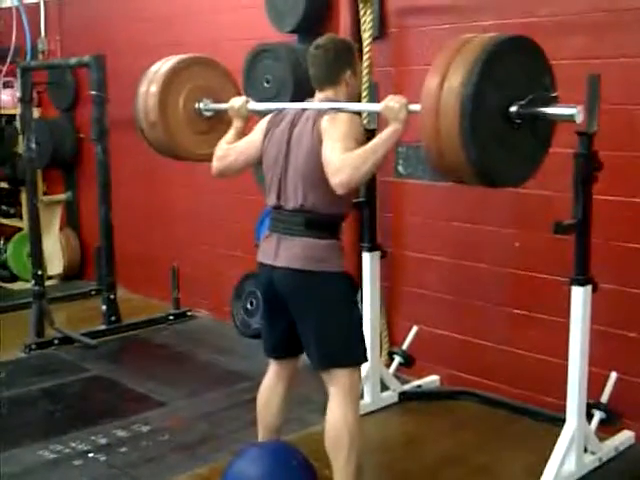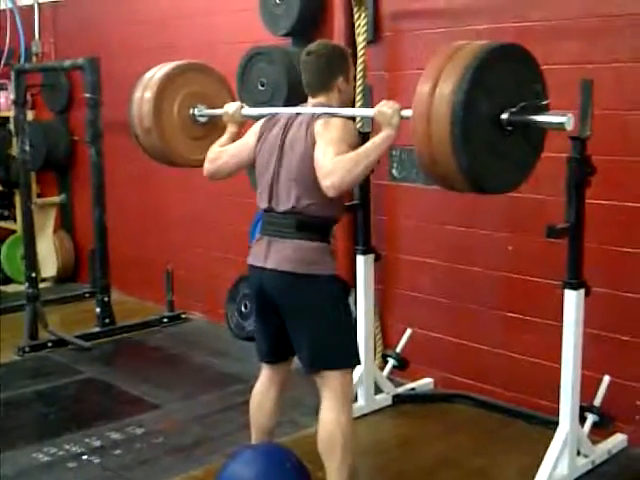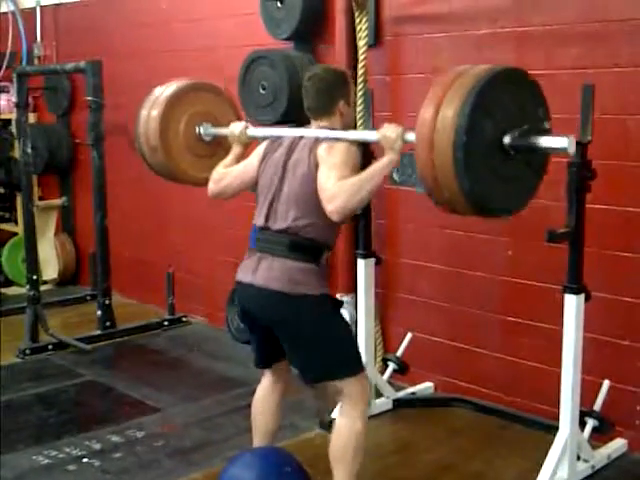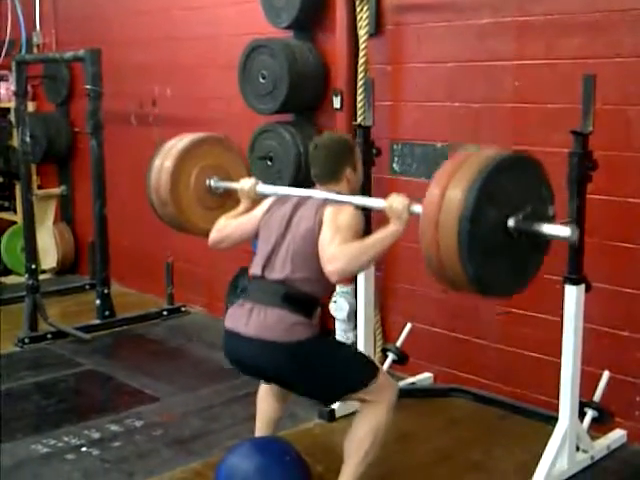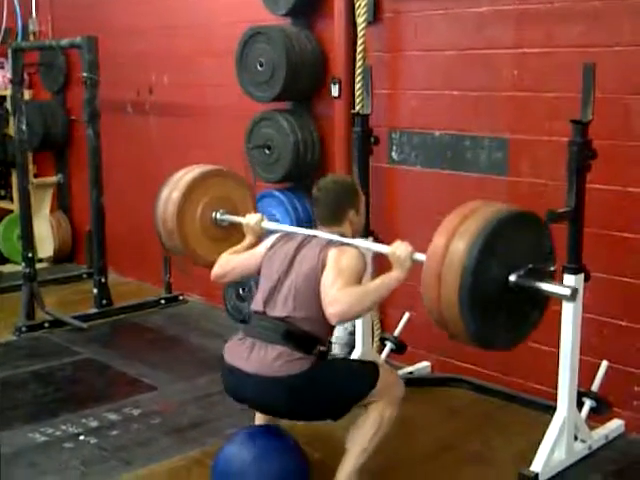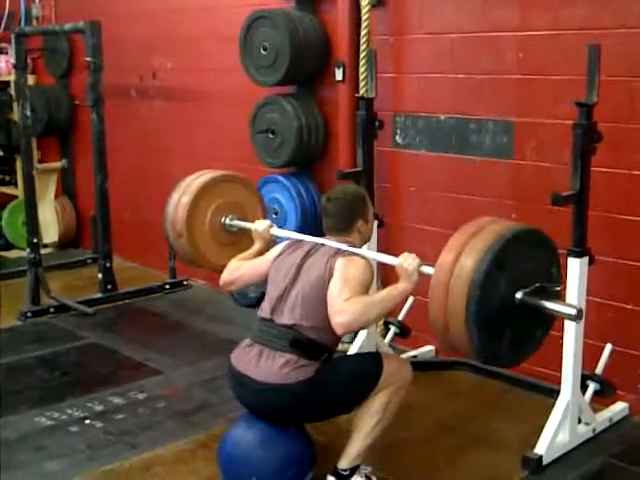
dt=0.4s
person 1, frame 1
left shoulder: (275, 119)
right shoulder: (340, 120)
left elbow: (220, 163)
right elbow: (342, 177)
left wrist: (237, 121)
right wrist: (394, 128)
left hip: (272, 258)
right hip: (315, 263)
left knee: (280, 367)
right knee: (343, 385)
person 1, frame 2
left shoulder: (268, 123)
right shoulder: (333, 124)
left elbow: (212, 166)
right elbow: (333, 180)
left wrist: (232, 125)
right wrist: (385, 133)
left hip: (262, 261)
right hip: (305, 267)
left knee: (272, 371)
right knee: (337, 388)
person 1, frame 3
left shoulder: (272, 145)
right shoulder: (336, 148)
left elbow: (216, 187)
right elbow: (337, 204)
left wrist: (237, 146)
right wrist: (389, 157)
left hip: (250, 281)
right hip: (293, 286)
left knee: (274, 374)
right knee: (355, 395)
person 1, frame 4
left shoulder: (277, 201)
right shoulder: (341, 212)
left elbow: (217, 237)
right elbow: (336, 265)
left wrist: (246, 202)
right wrist: (394, 226)
left hip: (236, 333)
right hip: (280, 339)
left knee: (281, 371)
right knee: (382, 393)
person 1, frame 5
left shoulder: (280, 239)
right shoulder: (345, 255)
left elbow: (219, 272)
right elbow: (337, 309)
left wrist: (250, 237)
right wrist: (397, 273)
left hip: (234, 370)
right hip: (277, 380)
right knee: (391, 388)
person 1, frame 6
left shoulder: (289, 247)
right shoulder: (352, 264)
left elbow: (228, 278)
right elbow: (343, 319)
left wrist: (259, 244)
right wrist: (403, 286)
left hip: (240, 377)
right hip: (283, 390)
right knee: (398, 373)
